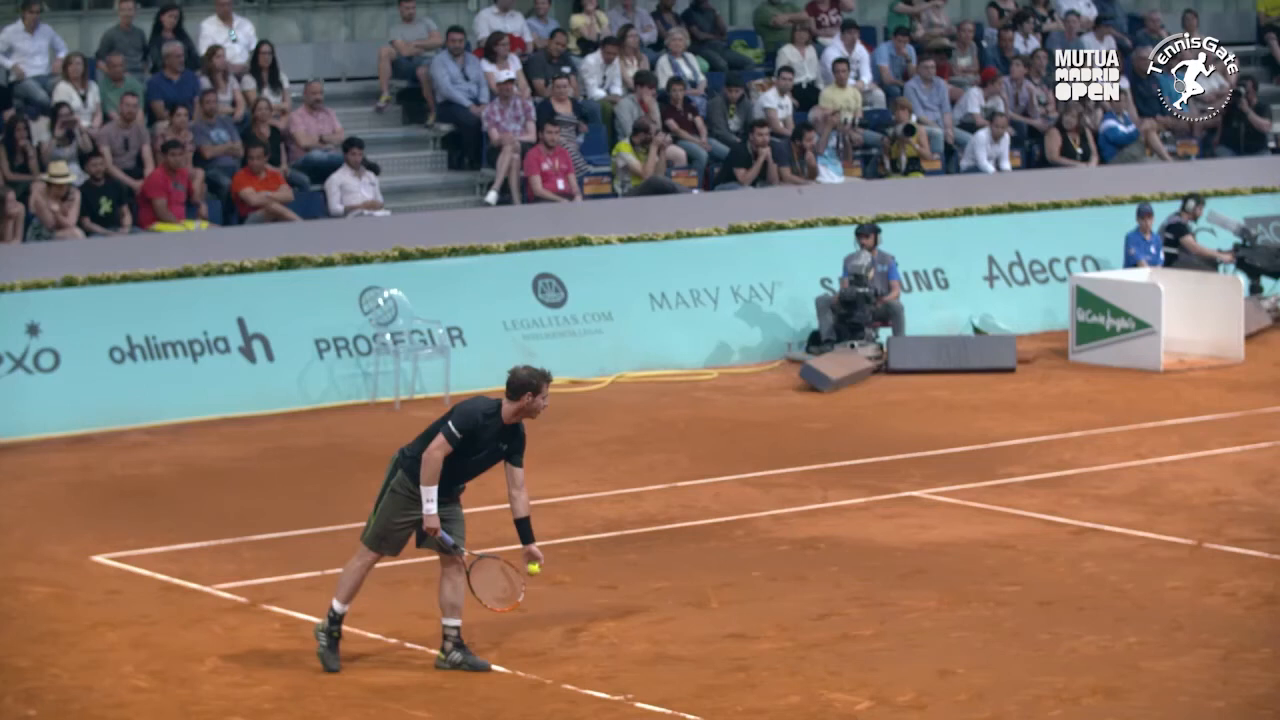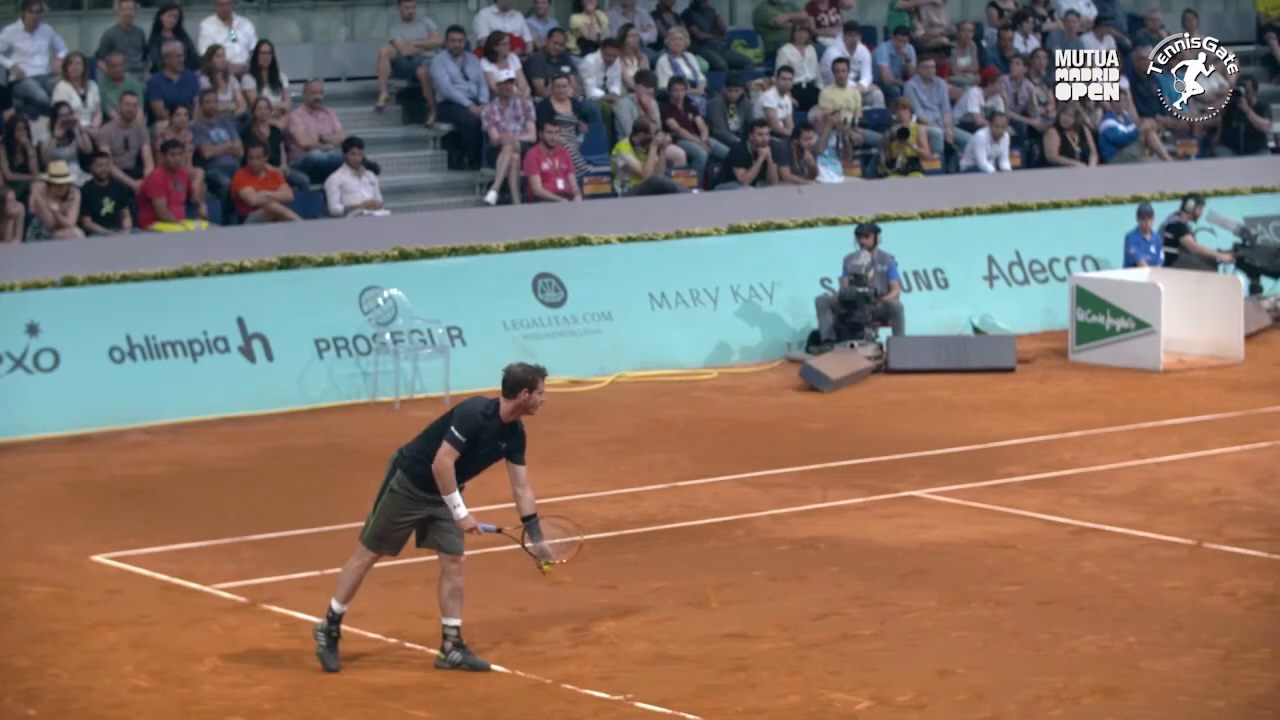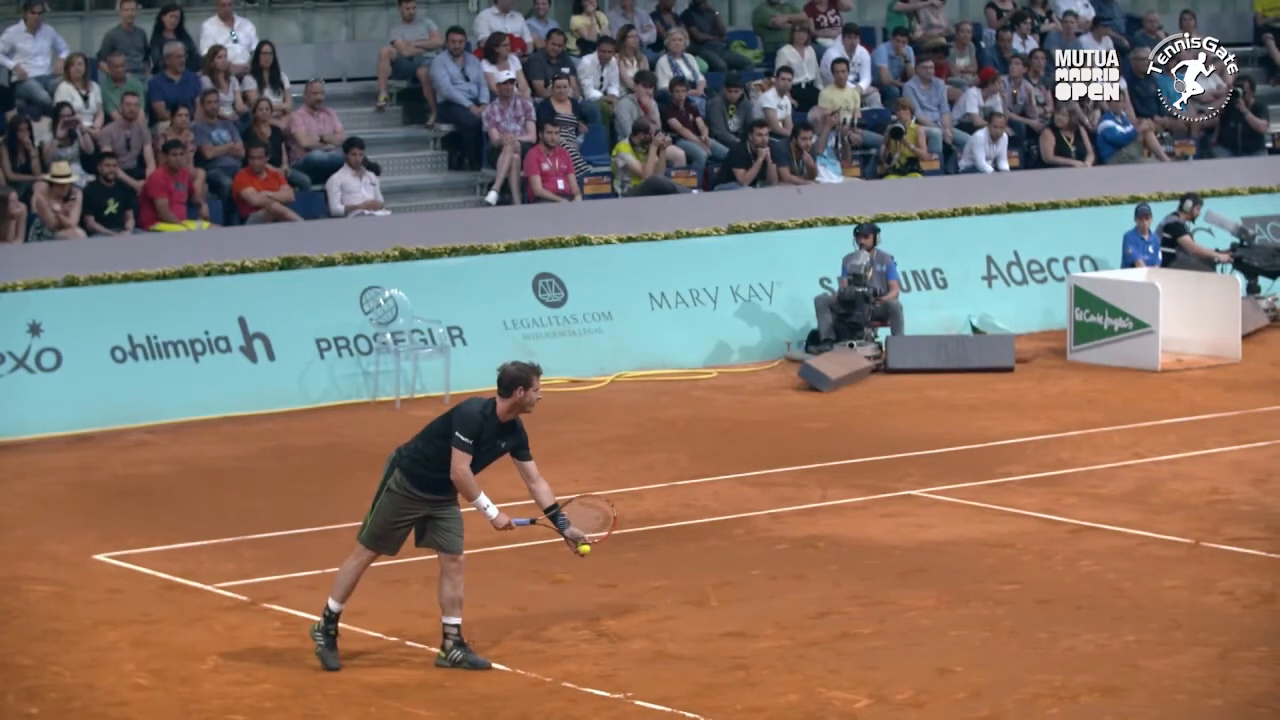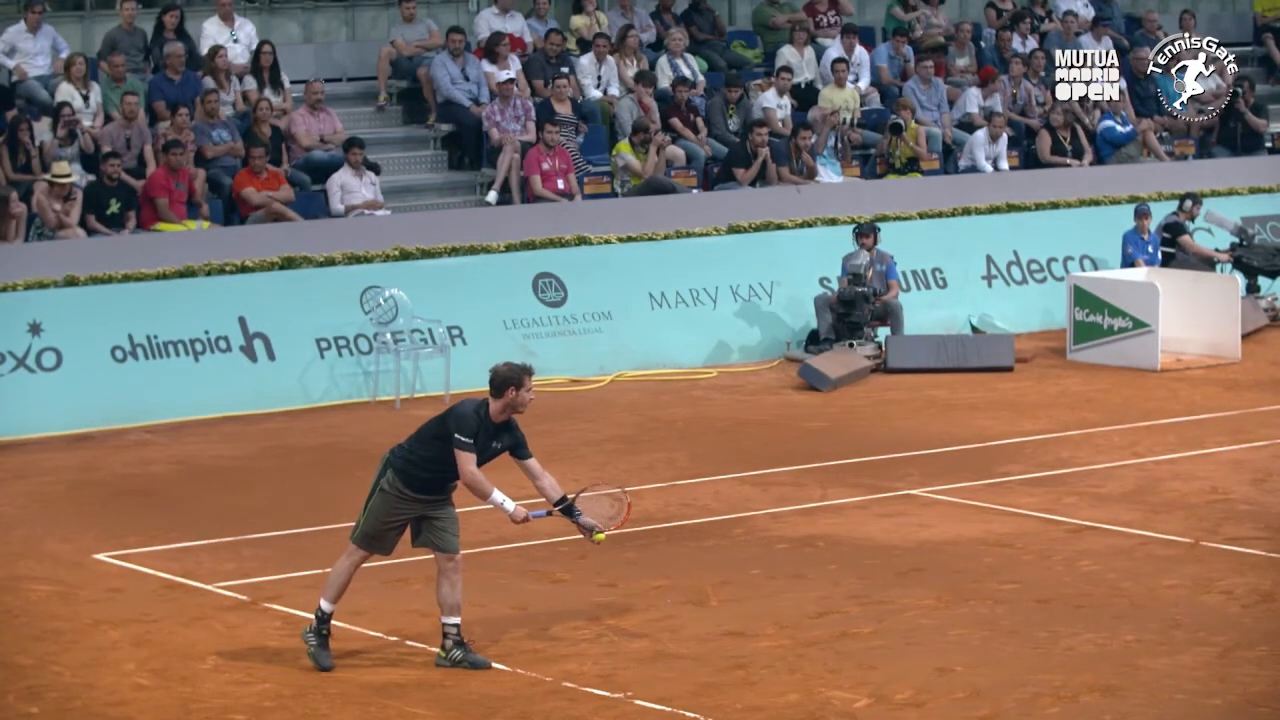
dt=0.7s
person 1, frame 1
left shoulder: (515, 435)
right shoulder: (474, 412)
left elbow: (517, 490)
right elbow: (432, 454)
left wrist: (528, 541)
right wrist: (429, 509)
left hip: (447, 493)
right hip: (410, 481)
left knee: (454, 562)
right knee: (370, 554)
left ankle: (451, 646)
right ankle: (330, 629)
person 1, frame 2
left shoulder: (515, 433)
right shoulder: (474, 413)
left elbow: (522, 488)
right elbow: (441, 464)
left wrist: (535, 537)
right wrist: (461, 514)
left hip: (445, 493)
right hip: (408, 483)
left knee: (454, 562)
right knee: (368, 554)
left ankle: (451, 646)
right ankle: (329, 628)
person 1, frame 3
left shoulder: (514, 432)
right shoulder: (472, 414)
left elbow: (536, 482)
right elbow: (459, 473)
left wrist: (563, 525)
right wrist: (492, 512)
left hip: (442, 495)
right hip: (405, 483)
left knee: (454, 561)
right knee: (365, 553)
left ankle: (451, 645)
right ankle: (326, 628)
person 1, frame 4
left shoulder: (509, 432)
right shoulder: (466, 415)
left elbow: (541, 478)
right elbow: (469, 475)
left wrist: (576, 516)
right wrist: (509, 507)
left hip: (437, 495)
right hip: (399, 484)
left knee: (451, 561)
right knee: (357, 553)
left ankle: (451, 644)
right ankle: (319, 628)
